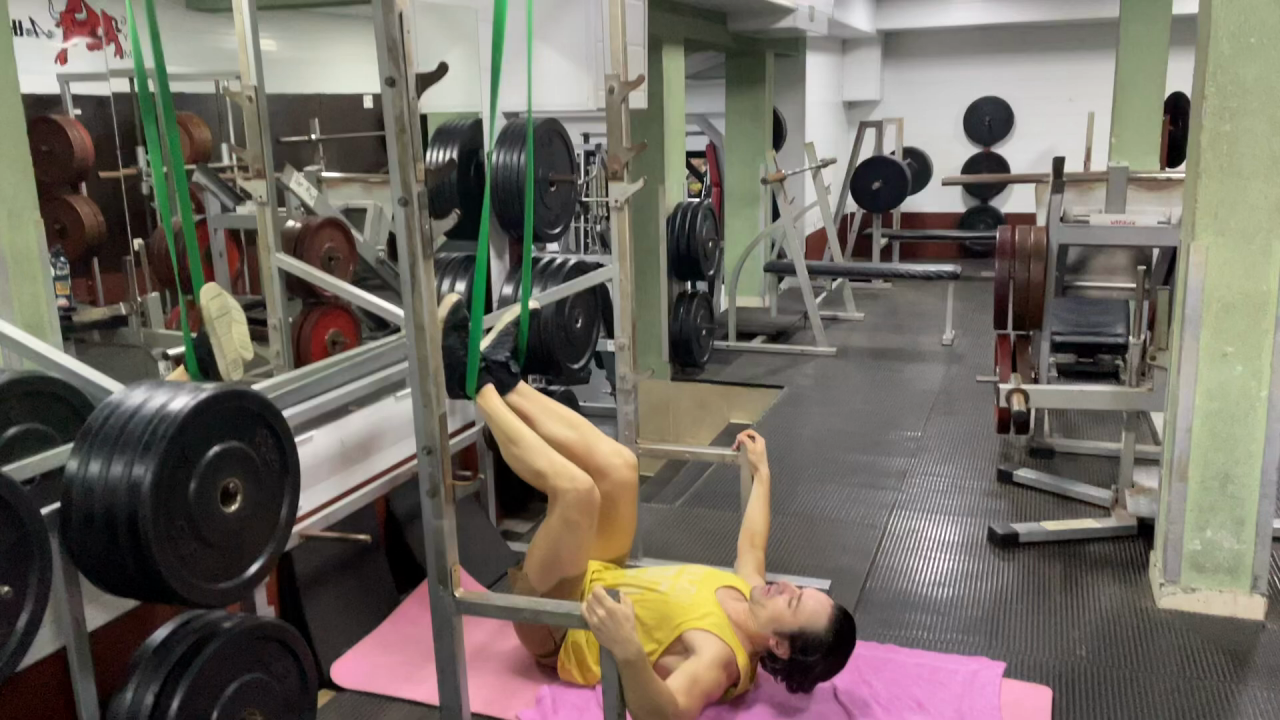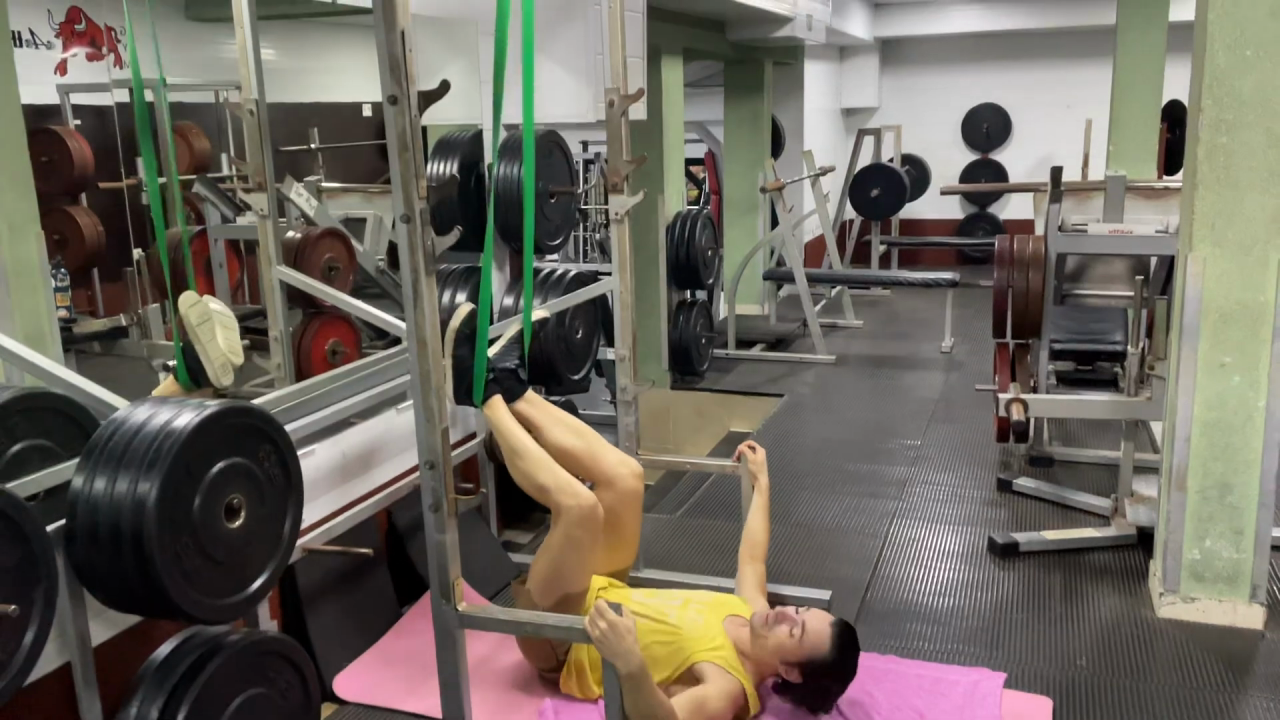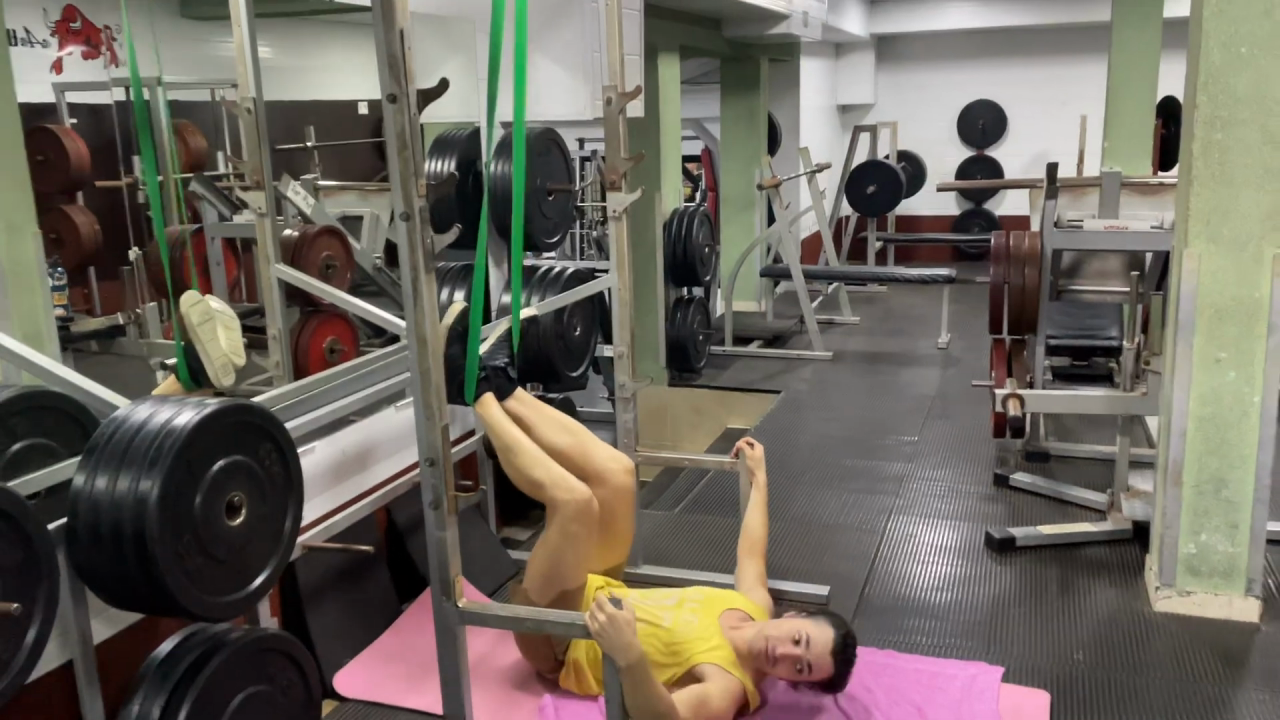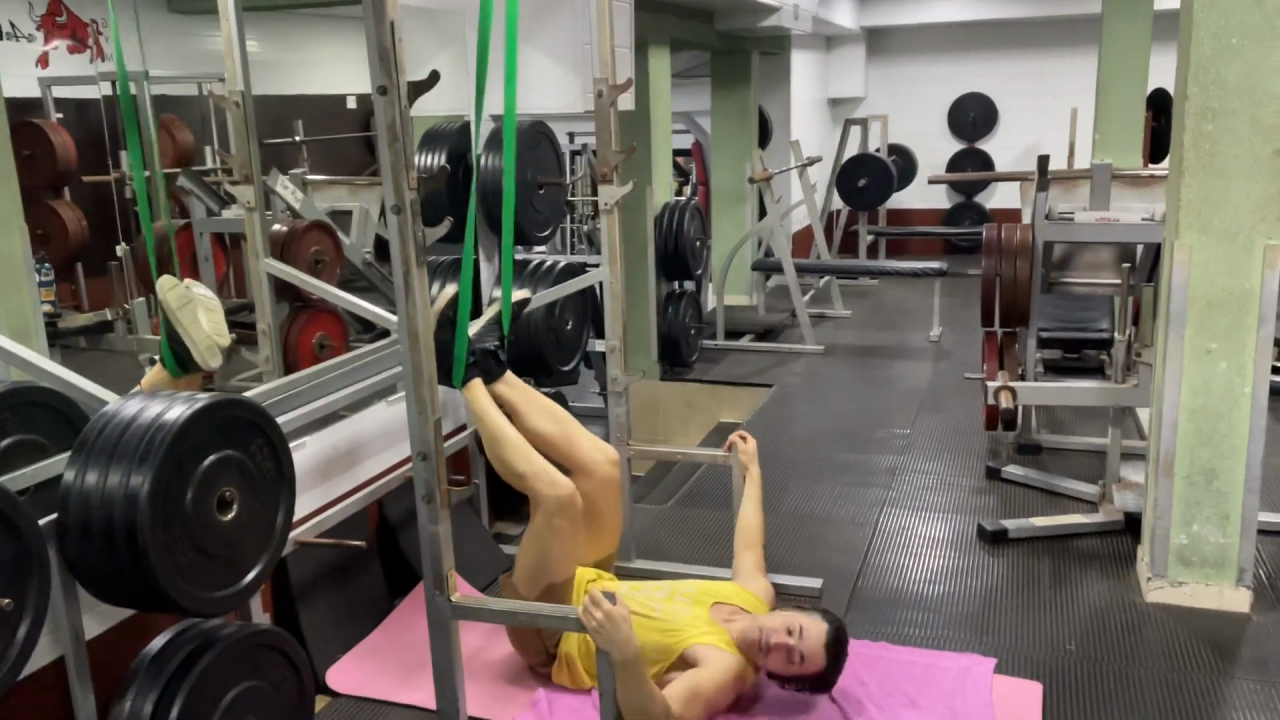
dt=0.2s
person 1, frame 1
left shoulder: (718, 655)
right shoulder: (748, 597)
right elbow: (752, 548)
left wrist: (629, 651)
right wrist: (761, 472)
left hip: (556, 631)
right hip: (593, 580)
left knee: (576, 486)
right knee: (618, 465)
left ankle: (480, 383)
right ankle: (502, 378)
person 1, frame 2
right shoulder: (753, 615)
right elbow: (751, 562)
left wrist: (628, 665)
right wrist: (761, 482)
left hip: (560, 646)
right hip: (601, 595)
left knee: (578, 504)
right knee: (625, 477)
left ankle: (486, 393)
right ankle: (509, 388)
person 1, frame 3
left shoulder: (728, 687)
right shoulder: (754, 608)
right elbow: (751, 557)
left wrist: (629, 656)
right wrist: (759, 479)
left hip: (560, 645)
right hip: (594, 594)
left knee: (574, 497)
right knee: (616, 472)
left ankle: (478, 391)
right ankle: (500, 387)
person 1, frame 4
left shoulder: (726, 670)
right shoulder: (755, 601)
right elbow: (749, 549)
left wrist: (625, 651)
right wrist: (752, 471)
left hip: (553, 639)
right hip: (586, 586)
left knee: (556, 492)
right knee: (600, 463)
left ankle: (469, 378)
right ankle: (488, 369)
